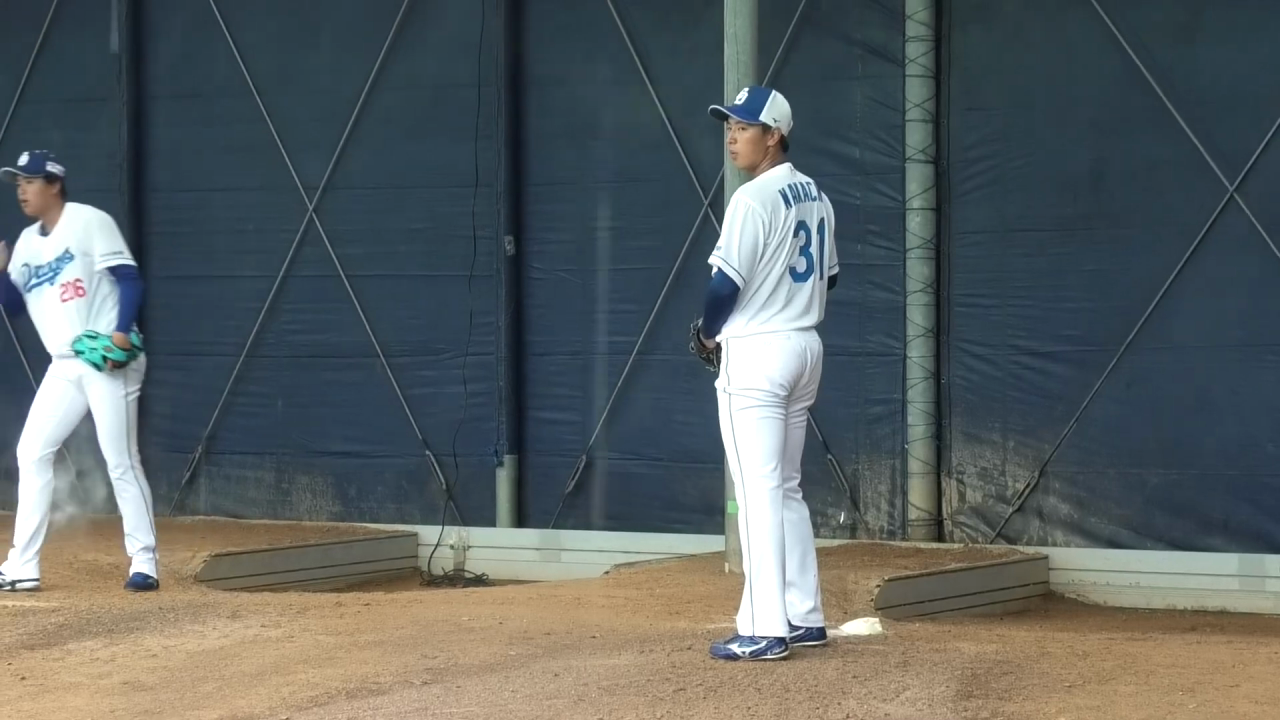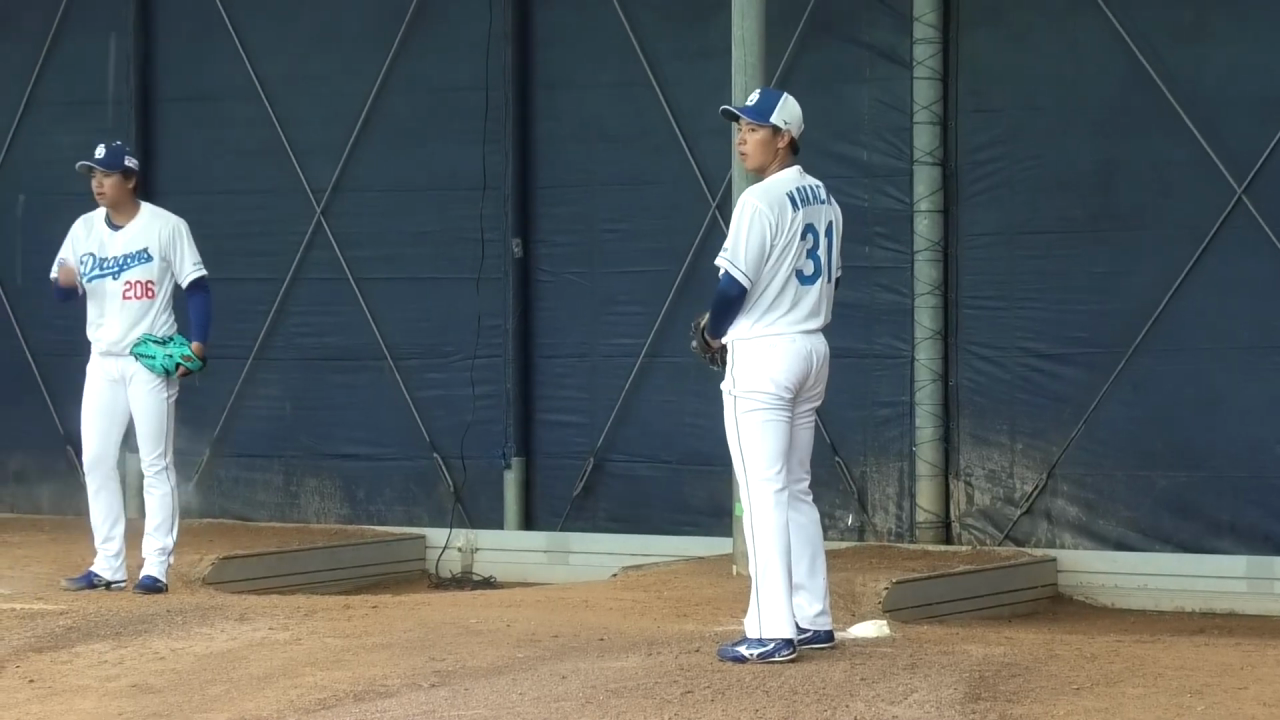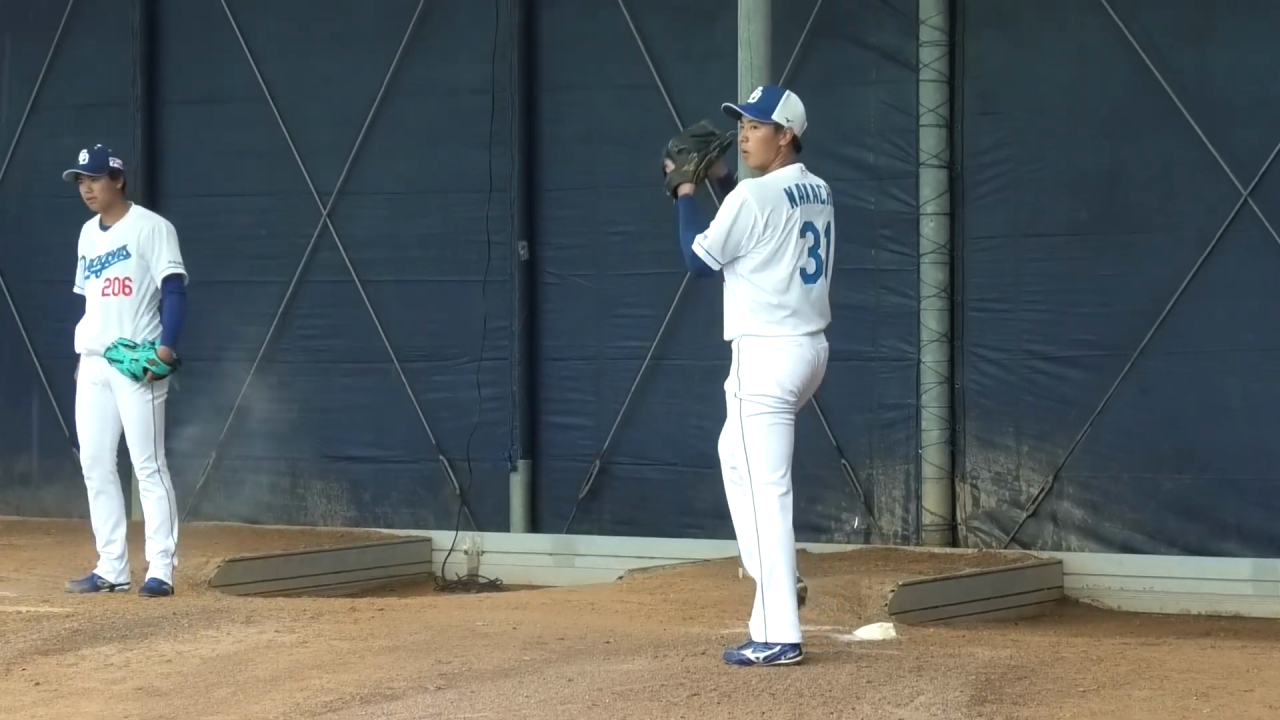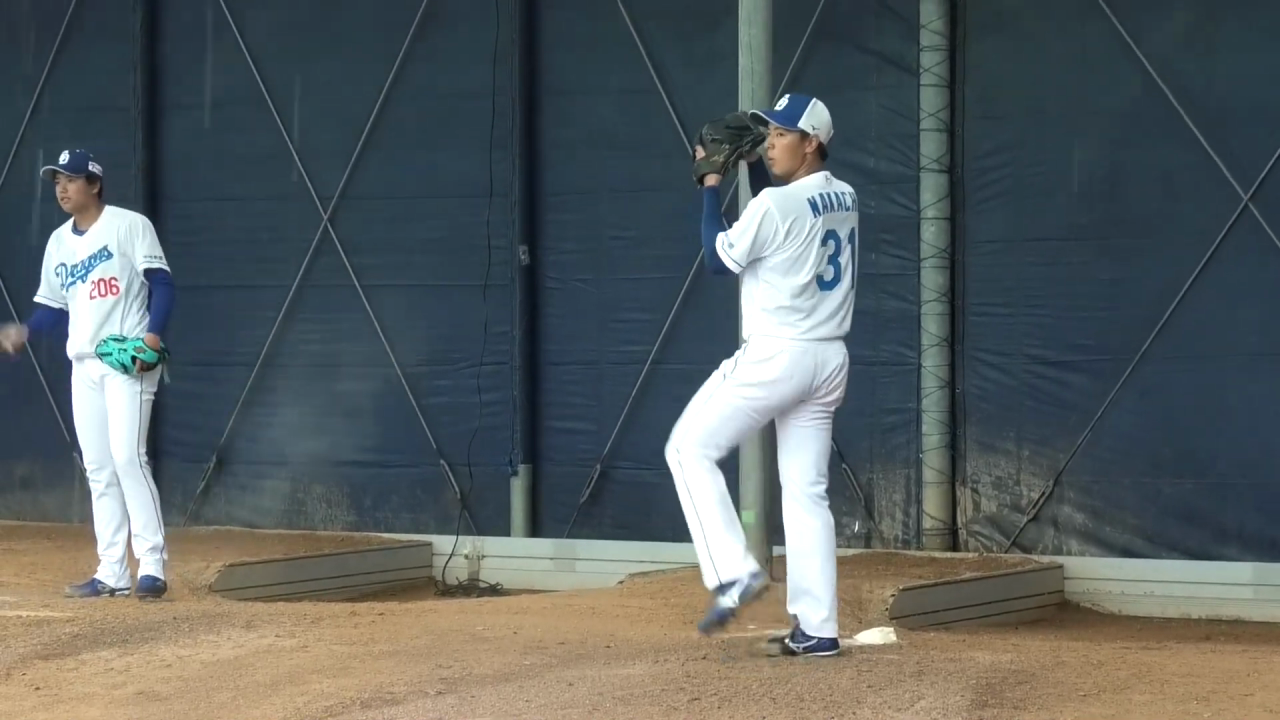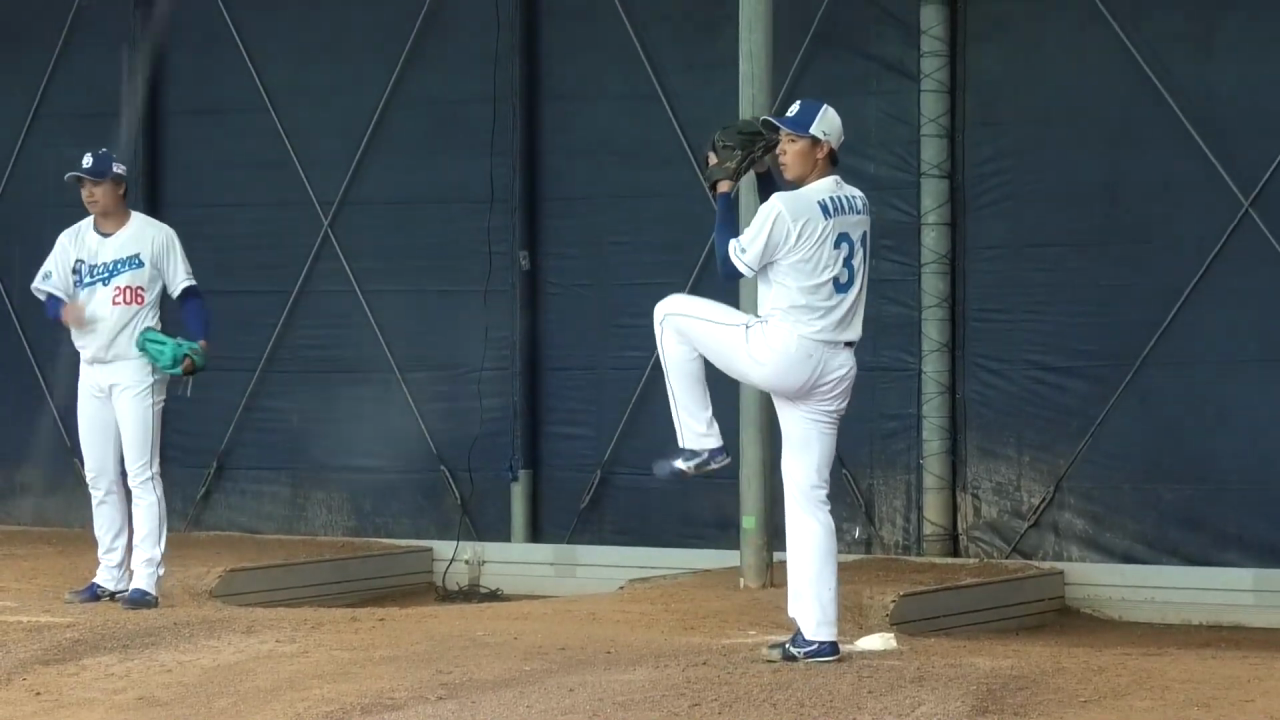
dt=0.5s
person 1, frame 1
left shoulder: (752, 199)
right shoulder: (814, 196)
left elbow: (724, 285)
right elbow: (829, 276)
left wrist: (706, 332)
left hip: (756, 355)
right hip: (805, 349)
left knee: (758, 492)
right knee: (784, 488)
left ankle: (765, 629)
right ankle: (804, 617)
person 1, frame 2
left shoulder: (760, 201)
right shoulder: (824, 200)
left elbow: (733, 287)
left wrist: (713, 331)
left hip: (761, 357)
right hip: (811, 351)
left knee: (763, 495)
right knee: (795, 492)
left ankle: (773, 632)
right ankle: (813, 619)
person 1, frame 3
left shoulder: (754, 194)
right shoulder: (817, 192)
left elbow: (699, 261)
left wrist: (686, 192)
right wrist: (720, 180)
left hip: (767, 354)
right hip: (809, 349)
left knee: (766, 492)
right knee: (737, 456)
left ankle: (777, 635)
right ankle: (782, 577)
person 1, frame 4
left shoulder: (777, 202)
right shoulder: (844, 198)
left elbow: (720, 258)
left wrist: (711, 185)
right wrist: (754, 168)
left hip: (776, 356)
right hip: (829, 359)
left knee: (688, 450)
right knee: (807, 495)
left ankle: (734, 571)
right ankle: (816, 627)
person 1, frame 5
left shoulder: (787, 207)
right shoulder: (856, 204)
left elbow: (730, 264)
left wrist: (724, 190)
right wrist: (760, 174)
left hip: (782, 352)
right hip: (834, 367)
left knee: (672, 314)
right knee: (808, 496)
left ankle: (700, 443)
right ankle: (816, 634)
person 2, frame 1
left shoulder: (90, 221)
left elbow: (128, 277)
left wrist: (123, 332)
left hip: (109, 361)
right hip: (64, 365)
left knee: (120, 461)
left ankle: (144, 562)
person 2, frame 2
left shoulder: (167, 226)
right shoulder: (84, 227)
left elbow: (198, 286)
right elbow: (60, 291)
left wrist: (198, 342)
right wrist: (66, 281)
right hip: (103, 362)
left knee: (155, 465)
right knee: (97, 461)
left ankle: (156, 566)
right ankle: (109, 565)
person 2, frame 3
left shoulder: (152, 227)
right shoulder: (88, 233)
left elbow: (175, 290)
left wrist: (167, 346)
right wrist: (81, 357)
right hip: (93, 365)
left knee: (148, 466)
right knee: (95, 465)
left ankle: (161, 568)
right ankle: (113, 567)
person 2, frame 4
left shoulder: (129, 224)
right shoulder: (59, 241)
left elbow: (161, 283)
right elbow: (53, 307)
left wrist: (154, 334)
left hip: (128, 362)
right hip: (84, 367)
left knee: (128, 459)
right knee: (98, 471)
left ankle: (151, 563)
right ankle: (112, 572)
person 2, frame 5
left shoulder: (157, 235)
right shoulder: (71, 239)
left elbow: (187, 294)
right elbow: (46, 293)
left wrist: (198, 340)
right wrist: (63, 310)
left hip: (138, 370)
right hip: (91, 372)
left knee: (141, 475)
right knee: (99, 478)
left ankle: (146, 580)
right ankle: (111, 574)
